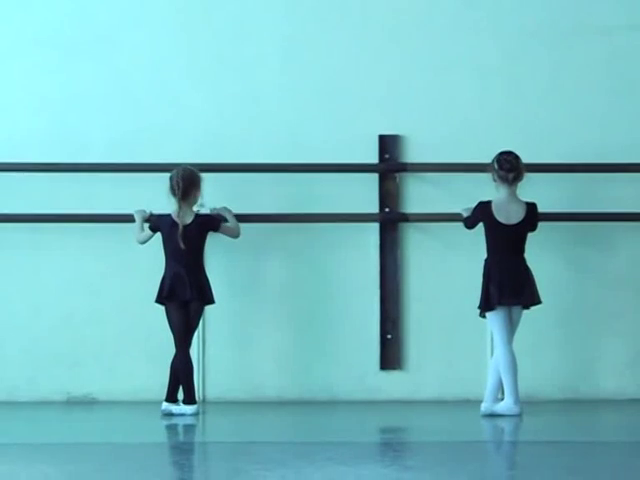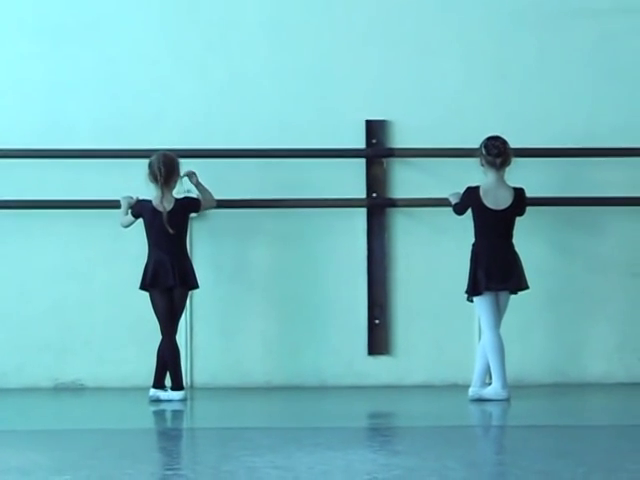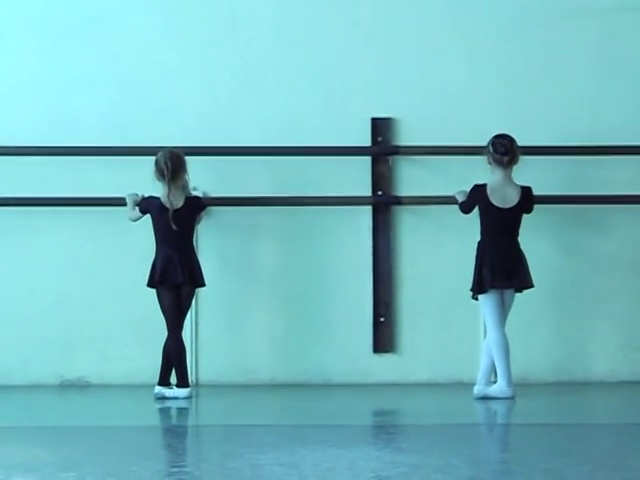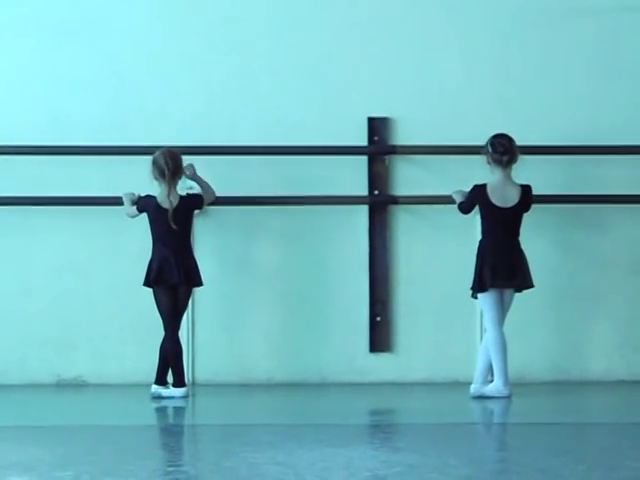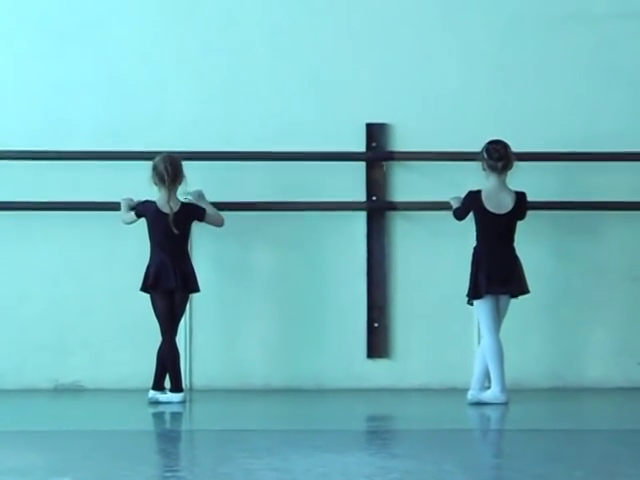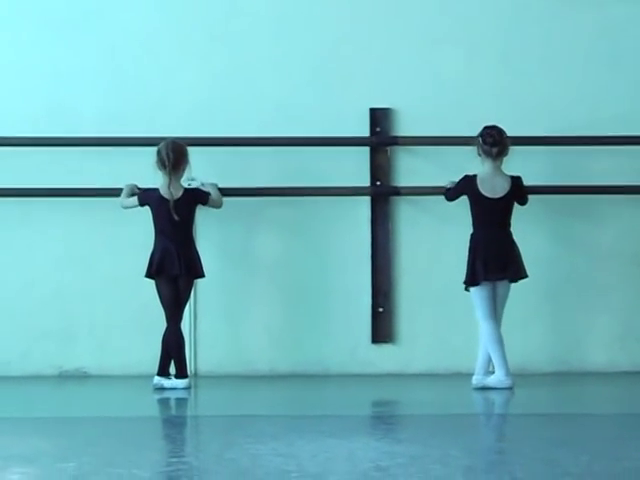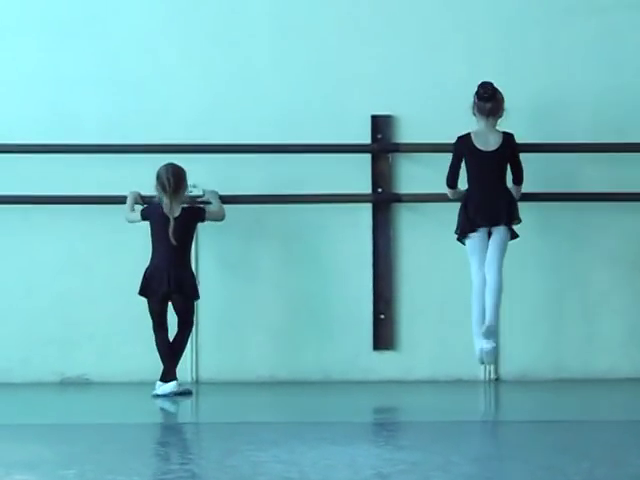
dt=0.7s
person 1, frame 1
left shoulder: (485, 208)
right shoulder: (529, 210)
left elbow: (469, 223)
left wrist: (466, 213)
left hip: (495, 280)
right hip: (519, 279)
left knee: (501, 343)
right knee: (503, 344)
left ankle: (512, 401)
right ankle: (490, 400)
person 1, frame 2
left shoulder: (473, 194)
right shoulder: (517, 195)
left elbow: (459, 210)
left wrist: (454, 199)
left hip: (483, 265)
right hip: (506, 265)
left knee: (489, 328)
right knee: (490, 328)
left ankle: (500, 385)
right ankle: (478, 385)
person 1, frame 3
left shoulder: (480, 191)
right shoulder: (525, 193)
left elbow: (465, 208)
left wrist: (460, 196)
left hip: (488, 263)
right hip: (512, 263)
left knee: (494, 326)
right knee: (495, 326)
left ankle: (505, 383)
right ankle: (482, 383)
person 1, frame 4
left shoulder: (480, 192)
right shoulder: (525, 192)
left elbow: (464, 208)
left wrist: (458, 197)
left hip: (489, 262)
right hip: (512, 262)
left knee: (492, 325)
right knee: (493, 326)
left ankle: (501, 383)
right ankle: (479, 381)
person 1, frame 5
left shoulder: (475, 197)
right shoulder: (519, 199)
left elbow: (459, 215)
left wrist: (455, 203)
left hip: (484, 268)
right hip: (507, 268)
left knee: (489, 331)
right knee: (490, 331)
left ankle: (498, 390)
right ankle: (477, 388)
person 1, frame 6
left shoulder: (469, 183)
right shoulder: (514, 183)
left elbow: (449, 196)
left wrist: (450, 186)
left hip: (481, 254)
right hip: (505, 253)
left knee: (486, 318)
right knee: (493, 318)
left ankle: (503, 374)
right ankle: (482, 374)
person 1, frame 7
left shoulder: (463, 142)
right shoulder: (508, 140)
left elbow: (451, 182)
right elbow: (518, 177)
left wrist: (456, 192)
right wrist: (514, 192)
left hip: (474, 209)
right hip: (499, 209)
left knee: (478, 273)
right knee: (494, 271)
left ankle: (479, 334)
right ankle: (489, 328)
person 2, frame 1
left shoulder: (162, 221)
right shoulder: (205, 221)
left elbow: (140, 239)
right elbow: (236, 232)
left wrist: (139, 219)
right wrist: (225, 213)
left hip: (172, 287)
right hip: (196, 288)
left knee: (181, 346)
right knee: (183, 346)
left ankle: (190, 402)
right ankle: (171, 400)
person 2, frame 2
left shoulder: (143, 207)
right shoulder: (185, 205)
left elbow: (124, 222)
right elbow: (212, 203)
left wrist: (125, 205)
right wrist: (196, 182)
left hip: (157, 273)
right hip: (180, 274)
left knee: (167, 332)
right knee: (169, 332)
left ankle: (177, 388)
right ankle: (158, 387)
person 2, frame 3
left shoulder: (152, 204)
right shoulder: (193, 203)
left elbow: (132, 216)
left wrist: (131, 202)
right wrist: (186, 191)
left hip: (164, 270)
right hip: (187, 270)
left knee: (173, 329)
right knee: (175, 329)
left ankle: (183, 385)
right ankle: (163, 384)
person 2, frame 4
left shoulder: (148, 203)
right shoulder: (189, 202)
left elbow: (130, 212)
right elbow: (211, 196)
left wrist: (127, 199)
right wrist: (195, 177)
left hip: (160, 270)
right hip: (184, 270)
left knee: (170, 329)
right knee: (172, 329)
left ankle: (179, 384)
right ankle: (160, 383)
person 2, frame 5
left shoulder: (147, 208)
right shoulder: (190, 210)
left elbow: (125, 219)
right elbow: (220, 221)
left wrist: (126, 205)
right wrist: (202, 201)
left hip: (158, 275)
right hip: (182, 276)
left knee: (167, 334)
right knee: (169, 334)
left ankle: (176, 390)
right ankle: (157, 388)
person 2, frame 6
left shoulder: (151, 196)
right shoulder: (193, 195)
left elbow: (123, 203)
right elbow: (218, 202)
left wrist: (129, 188)
right wrist: (210, 187)
left hip: (162, 261)
right hip: (186, 262)
left knee: (172, 319)
right knee: (174, 319)
left ankle: (181, 376)
right ankle: (162, 374)
person 2, frame 7
left shoulder: (152, 210)
right shoulder: (192, 213)
left elbow: (128, 215)
right elbow: (220, 214)
left wrist: (131, 198)
right wrist: (213, 198)
left hip: (156, 277)
right hip: (181, 279)
left knee: (159, 328)
right knee: (185, 327)
left ankle: (168, 378)
right ankle: (169, 376)
